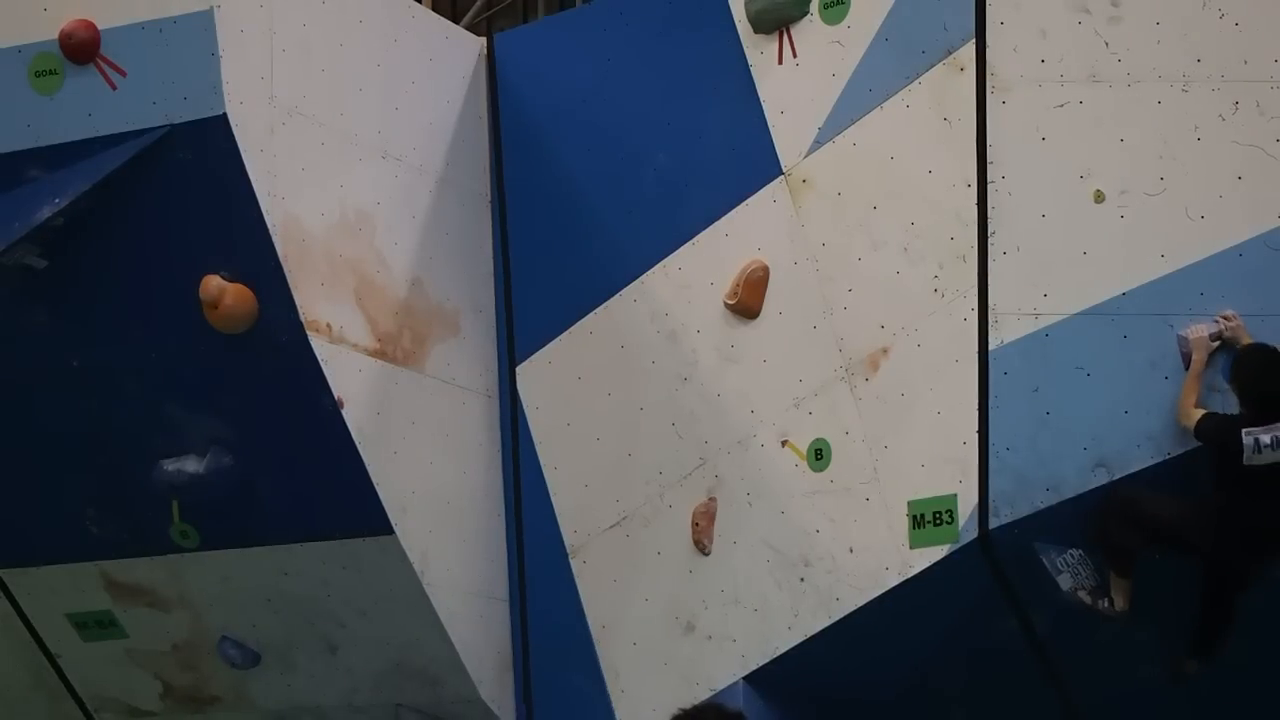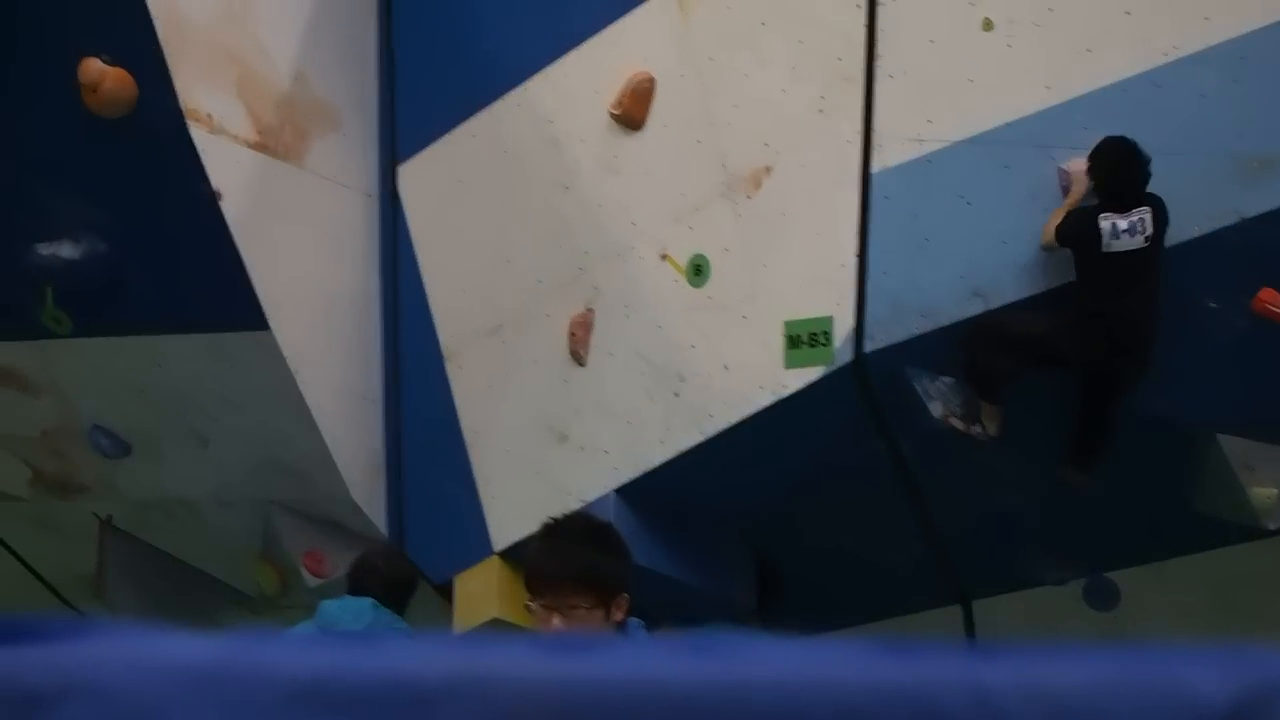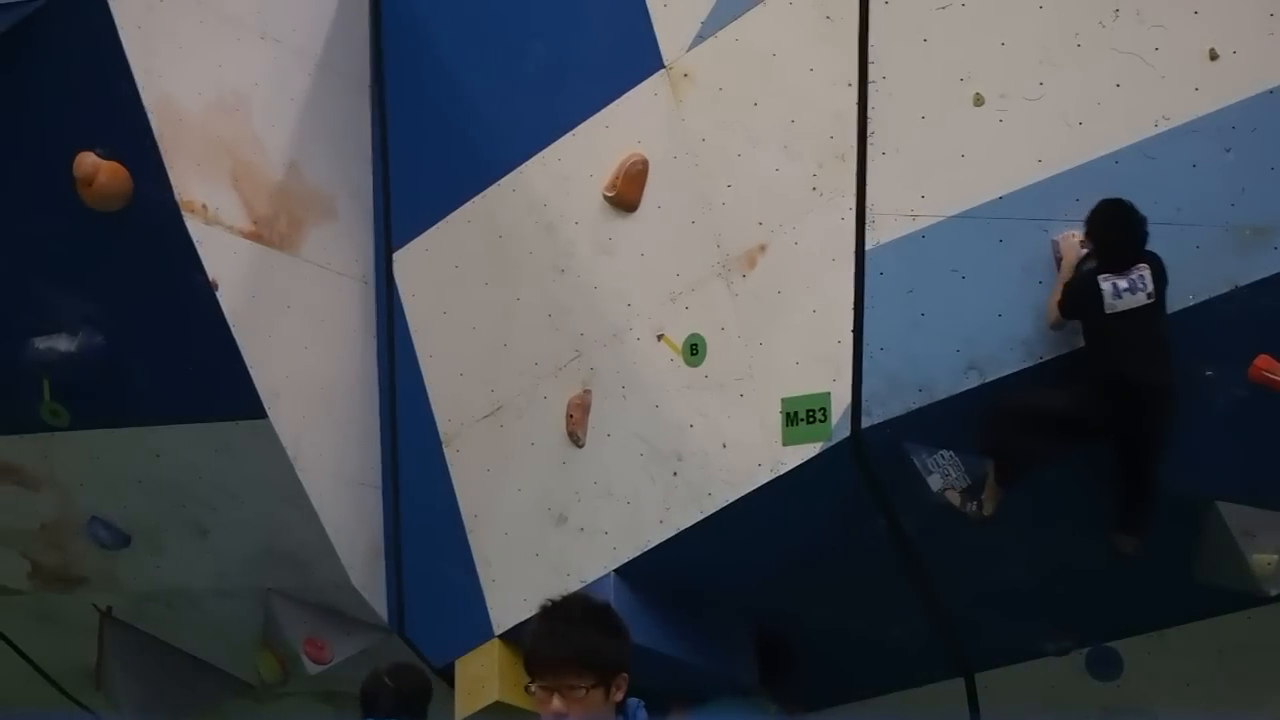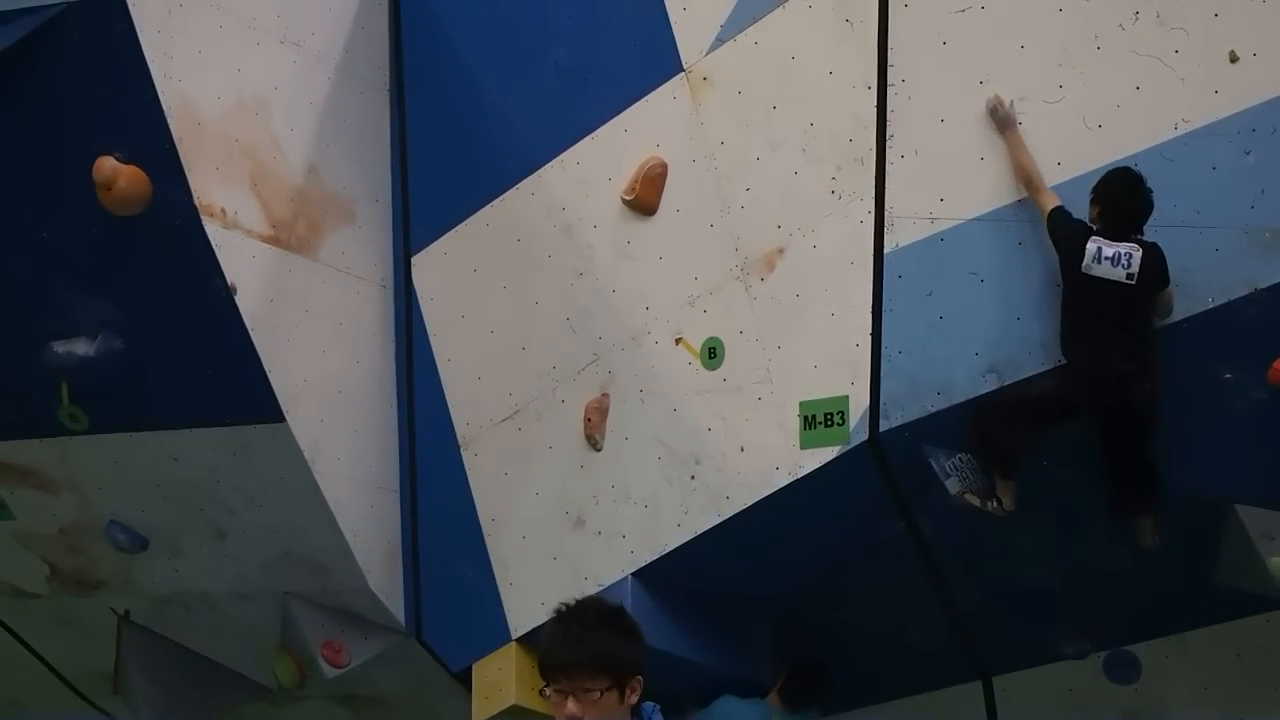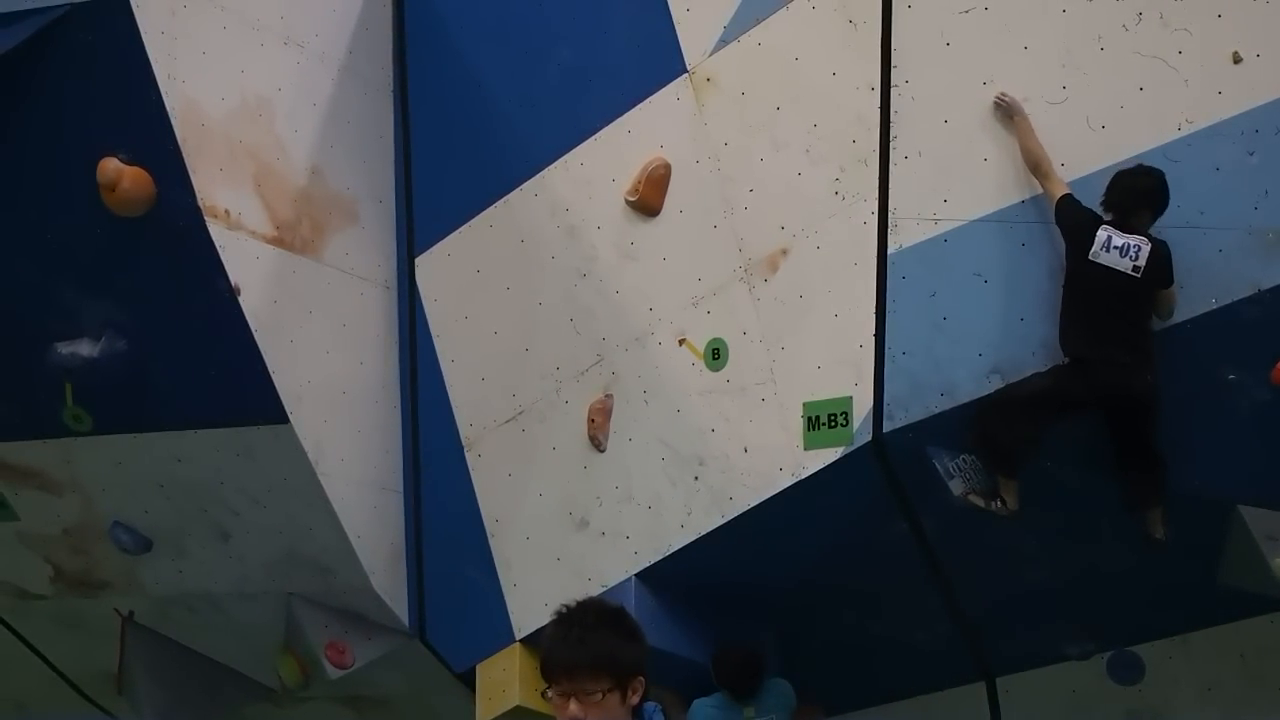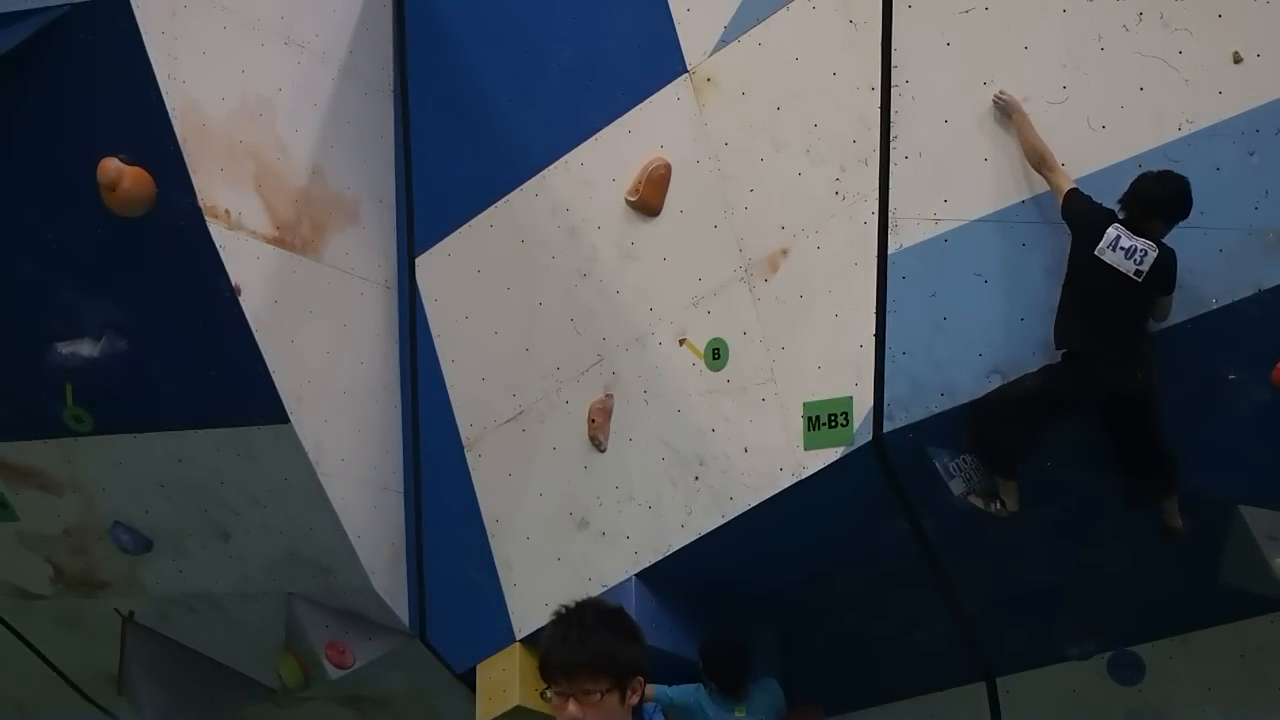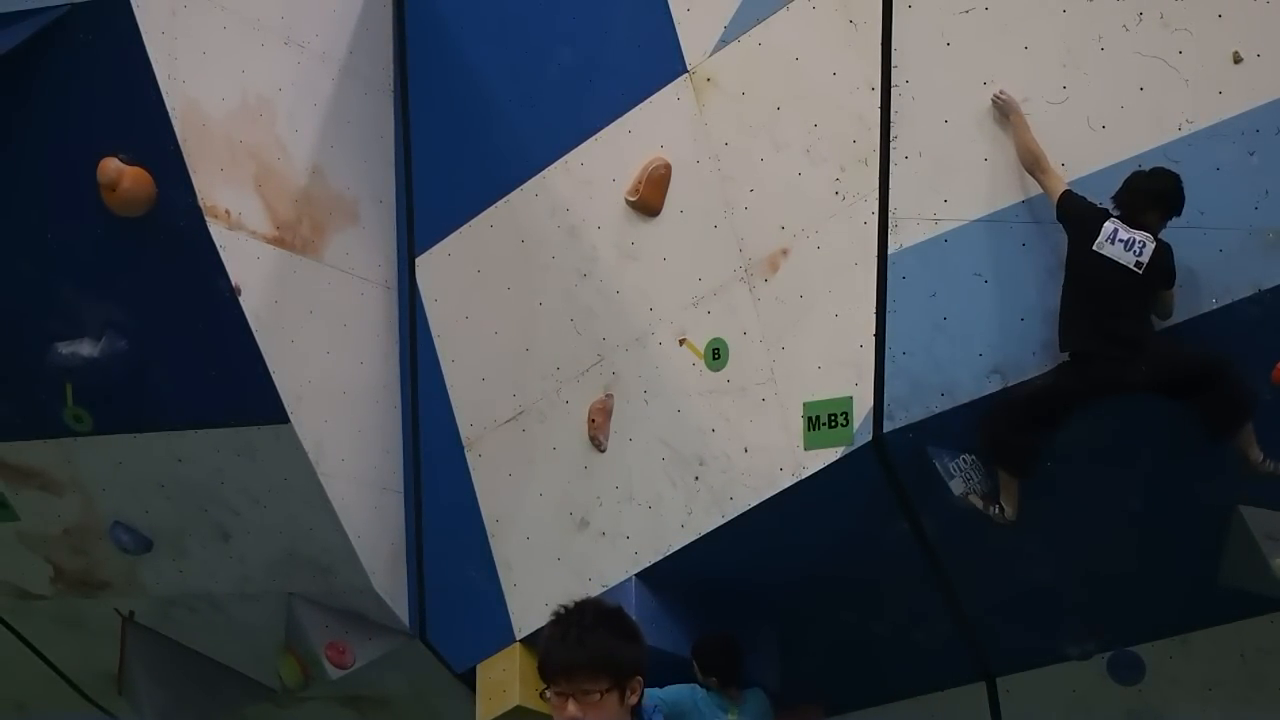
dt=0.7s
person 1, frame 1
left shoulder: (1223, 430)
left elbow: (1186, 409)
left wrist: (1200, 357)
right wrist: (1245, 341)
left hip: (1217, 532)
left knee: (1120, 509)
right knee: (1220, 598)
left ankle: (1120, 598)
right ankle: (1195, 658)
person 1, frame 2
left shoulder: (1087, 223)
right shoulder: (1156, 210)
left elbow: (1048, 237)
left wrist: (1075, 193)
right wrist: (1122, 167)
left hip: (1085, 336)
right hip: (1135, 345)
left knee: (987, 334)
right knee: (1099, 403)
left ankle: (988, 423)
right ankle: (1080, 468)
person 1, frame 3
left shoulder: (1085, 285)
right shoulder: (1154, 267)
left elbow: (1054, 319)
left wrist: (1068, 263)
right wrist: (1106, 251)
left hip: (1102, 401)
right hip: (1155, 403)
left knee: (1012, 417)
right knee: (1137, 471)
left ankle: (988, 502)
right ankle: (1129, 535)
person 1, frame 4
left shoulder: (1075, 240)
right shoulder: (1151, 256)
left elbow: (1031, 183)
right elbow: (1165, 310)
left wrist: (1009, 128)
left hip: (1082, 380)
right hip: (1137, 386)
left knee: (997, 414)
right knee: (1133, 457)
left ankle: (1003, 499)
right ankle: (1145, 528)
person 1, frame 5
left shoulder: (1084, 229)
right shoulder: (1158, 253)
left elbow: (1043, 172)
right elbow: (1165, 312)
left wrist: (1019, 118)
left hip: (1084, 372)
right hip: (1136, 377)
left knee: (999, 413)
right knee: (1140, 451)
left ankle: (1008, 499)
right ankle: (1155, 526)
person 1, frame 6
left shoulder: (1093, 224)
right shoulder: (1164, 259)
left elbow: (1046, 165)
right elbow: (1160, 314)
left wrist: (1017, 114)
left hip: (1081, 368)
right hip: (1132, 374)
left knee: (994, 414)
right knee: (1145, 448)
left ankle: (1007, 500)
right ankle: (1173, 522)
person 1, frame 7
left shoulder: (1089, 222)
right shoulder: (1159, 252)
left elbow: (1038, 167)
right elbow: (1164, 311)
left wrist: (1014, 115)
left hip: (1089, 367)
right hip: (1146, 362)
left knee: (1012, 417)
right knee: (1217, 373)
left ankle: (1006, 505)
